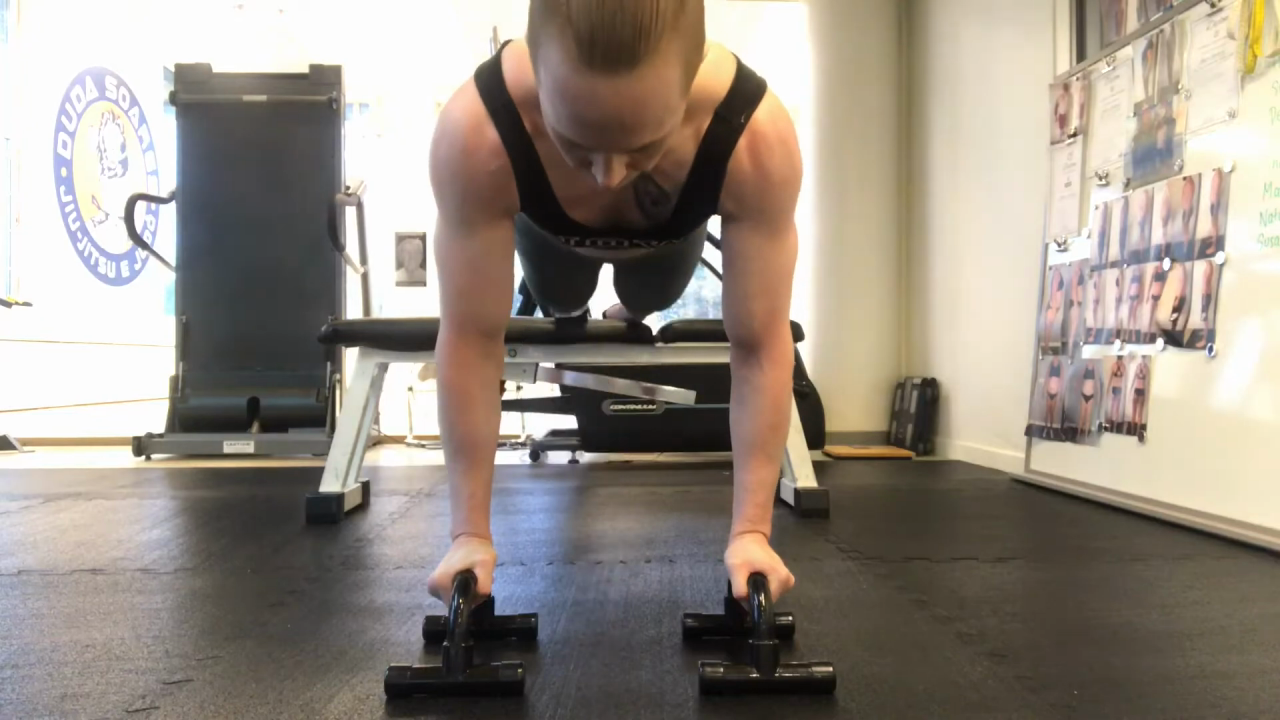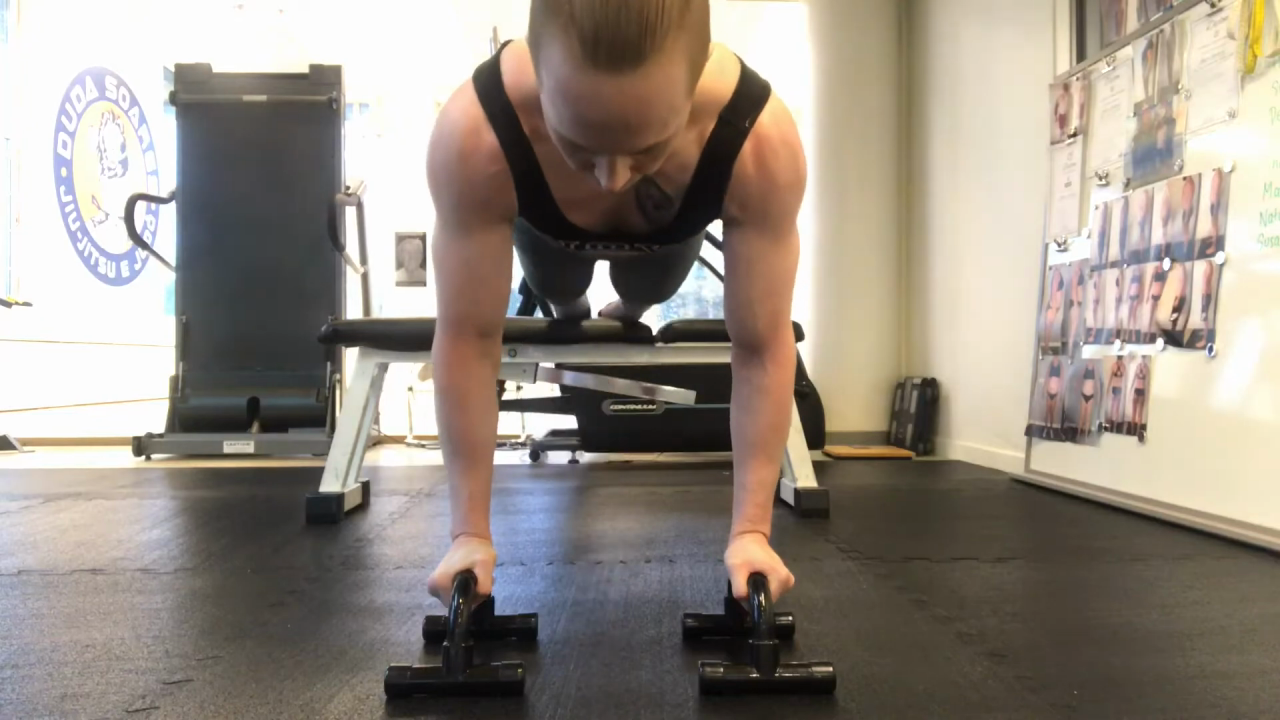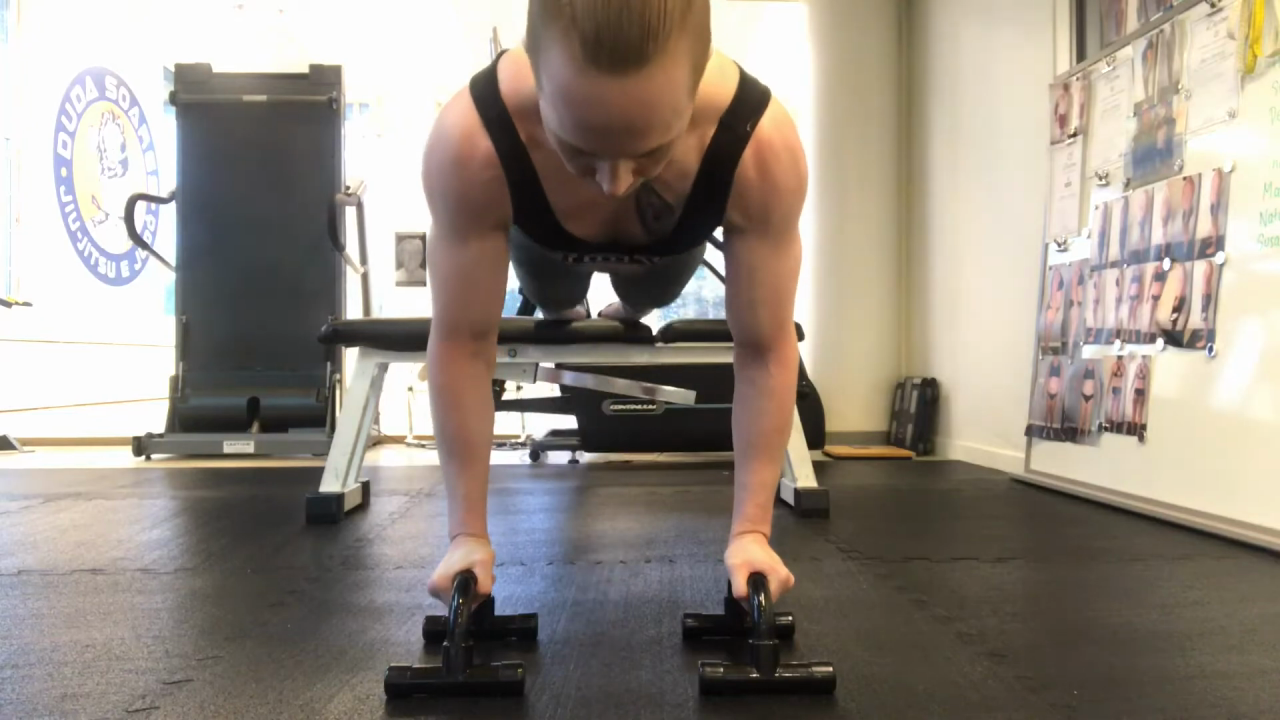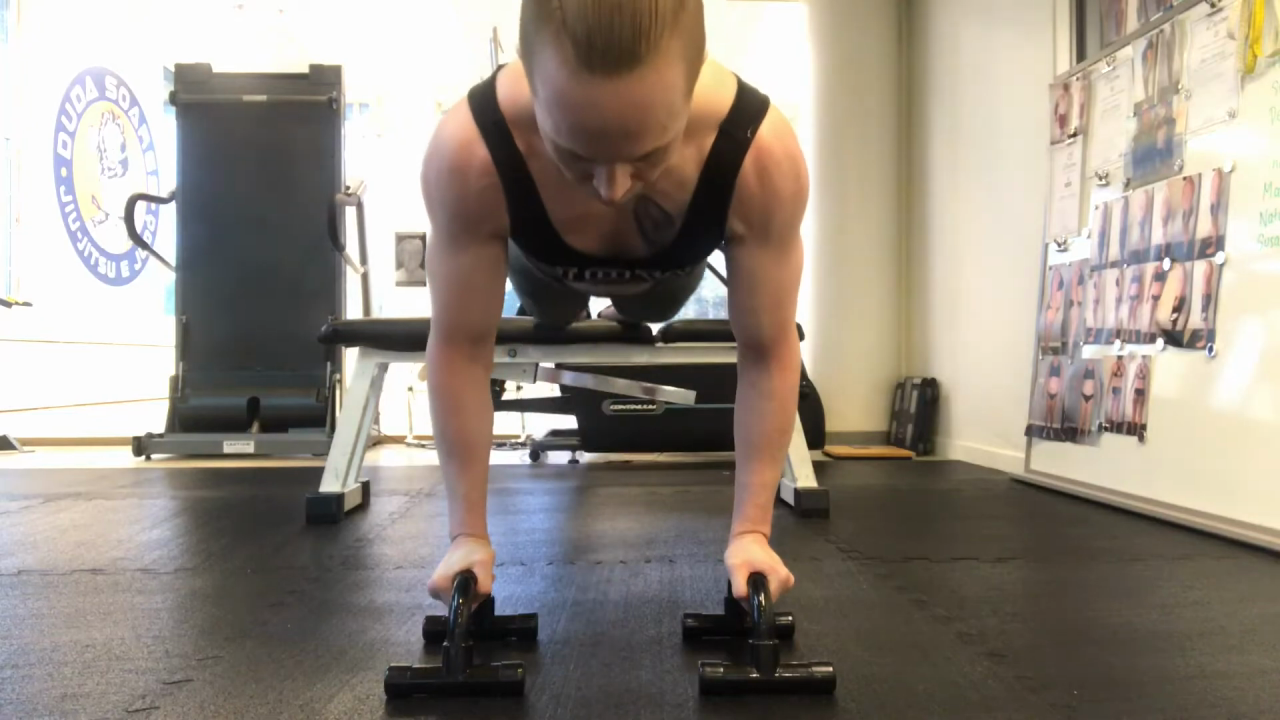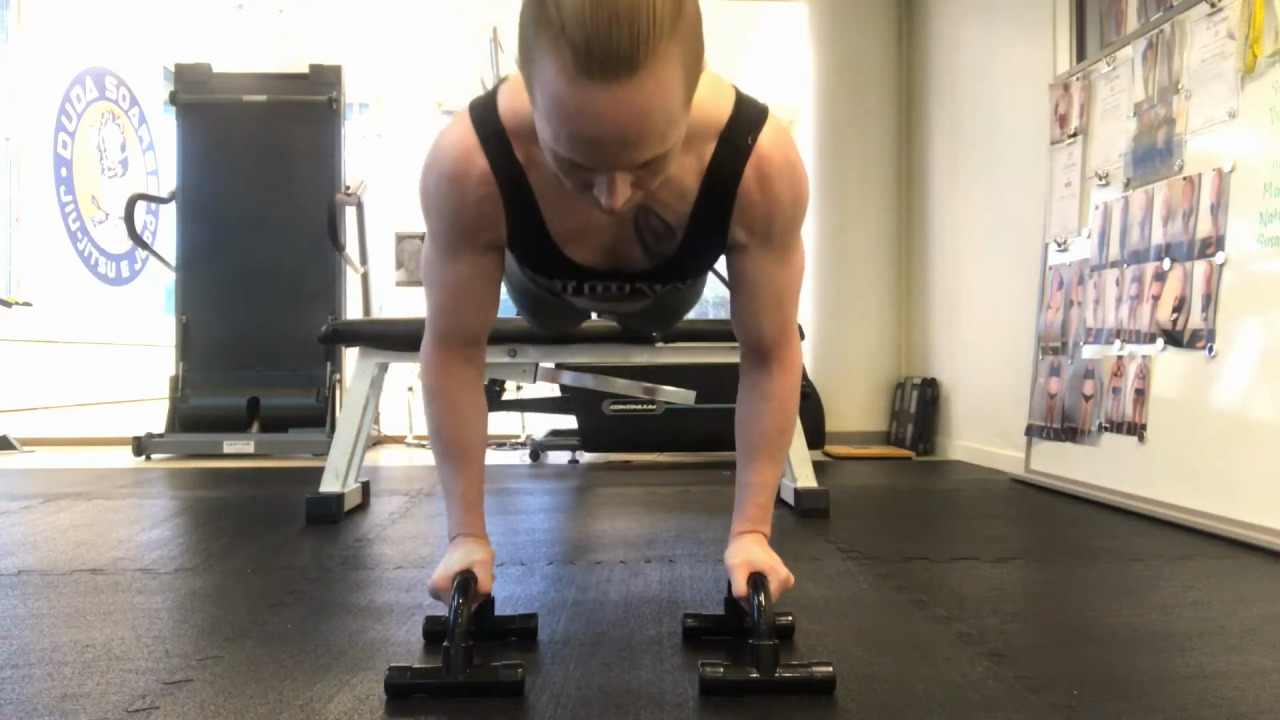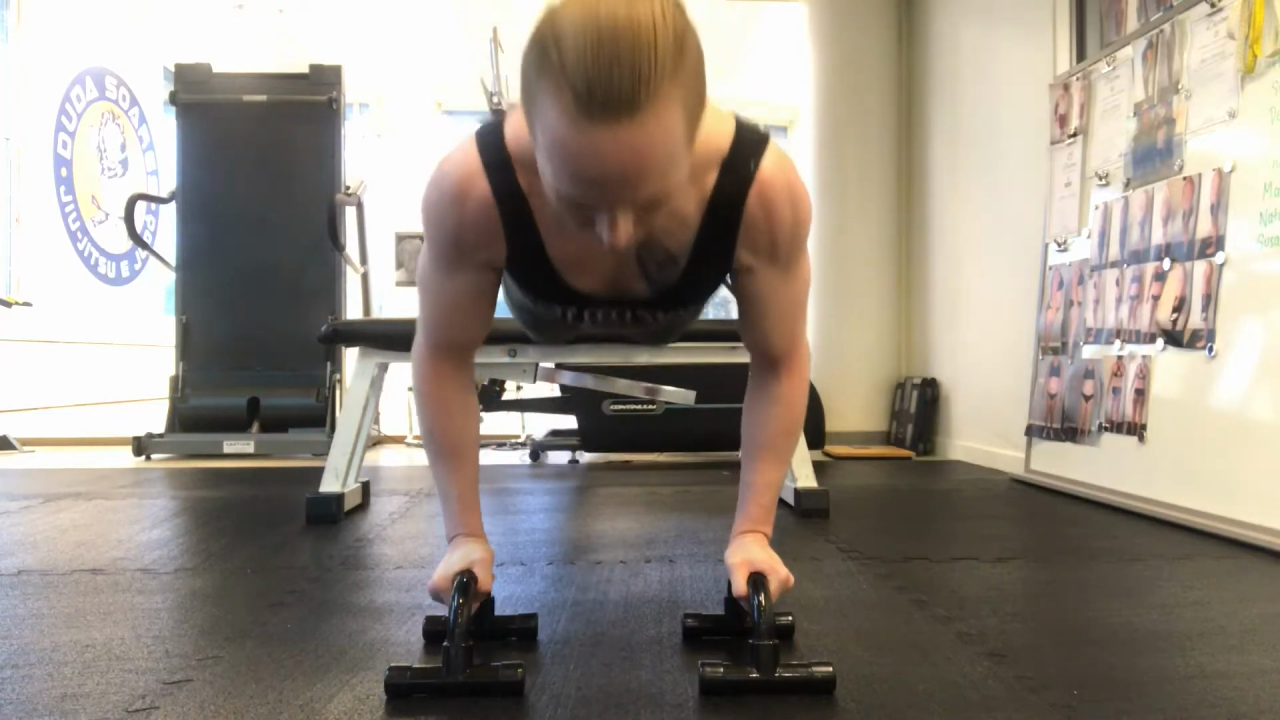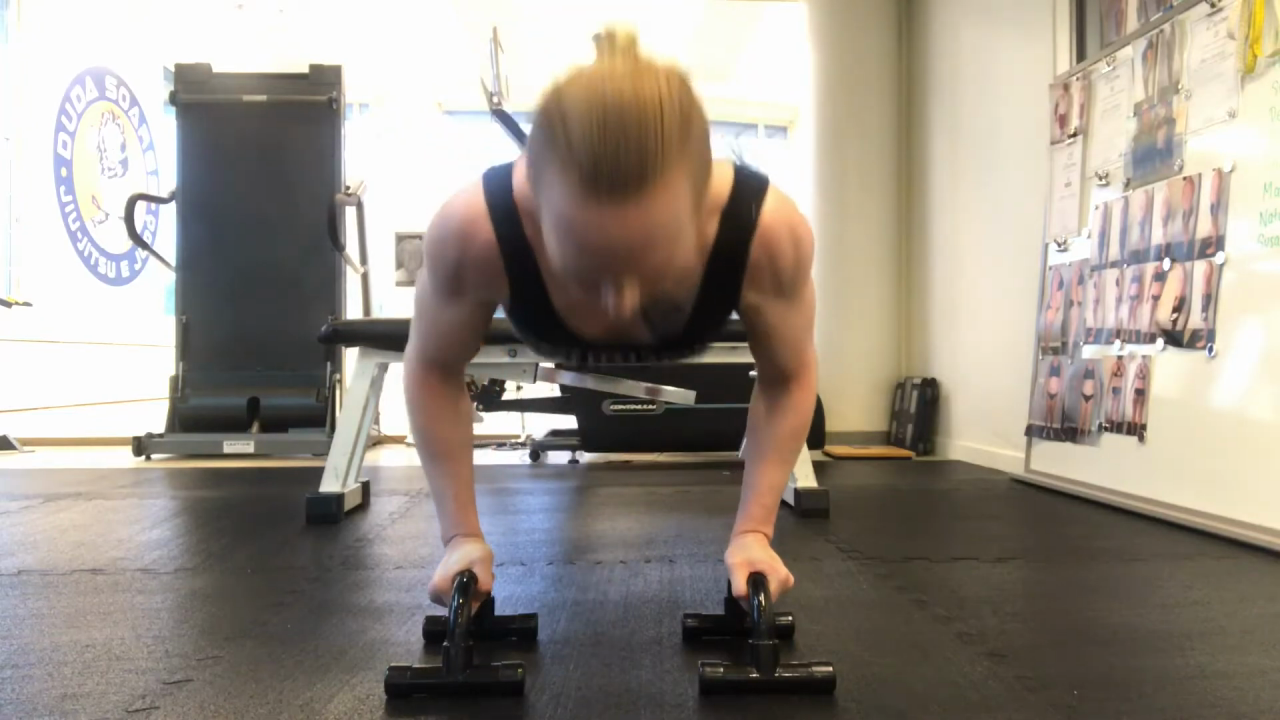
dt=0.1s
person 1, frame 1
left shoulder: (756, 136)
right shoulder: (475, 131)
left elbow: (760, 345)
right elbow: (471, 339)
left wrist: (751, 530)
right wrist: (470, 533)
left hip: (667, 237)
right hip: (550, 232)
left knee: (650, 302)
right knee: (557, 300)
person 1, frame 2
left shoulder: (760, 140)
right shoulder: (473, 133)
left elbow: (762, 345)
right elbow: (467, 338)
left wrist: (751, 530)
right wrist: (469, 533)
left hip: (668, 236)
right hip: (548, 231)
left knee: (648, 293)
right knee: (557, 293)
left ankle: (629, 306)
person 1, frame 3
left shoulder: (761, 146)
right shoulder: (470, 141)
left elbow: (765, 350)
right elbow: (462, 344)
left wrist: (750, 531)
right wrist: (467, 535)
left hip: (666, 255)
right hip: (547, 251)
left knee: (642, 306)
right knee: (554, 306)
left ankle: (625, 314)
person 1, frame 4
left shoulder: (760, 154)
right shoulder: (468, 151)
left elbow: (768, 353)
right elbow: (460, 347)
left wrist: (750, 531)
right wrist: (467, 535)
left hip: (665, 268)
right hip: (546, 260)
left knee: (646, 315)
right knee: (551, 316)
person 1, frame 5
left shoulder: (762, 164)
right shoulder: (465, 163)
left elbow: (769, 357)
right elbow: (453, 352)
left wrist: (750, 530)
right wrist: (467, 535)
right hip: (544, 285)
right knee: (551, 326)
person 1, frame 6
left shoulder: (765, 189)
right shoulder: (469, 187)
left elbow: (779, 362)
right elbow: (443, 356)
left wrist: (752, 531)
right wrist: (464, 534)
right hip: (549, 303)
left knee: (653, 336)
right knee: (549, 334)
person 1, frame 7
left shoulder: (768, 231)
right shoulder: (474, 228)
left elbow: (789, 375)
right elbow: (435, 368)
left wrist: (757, 527)
right wrist: (463, 531)
